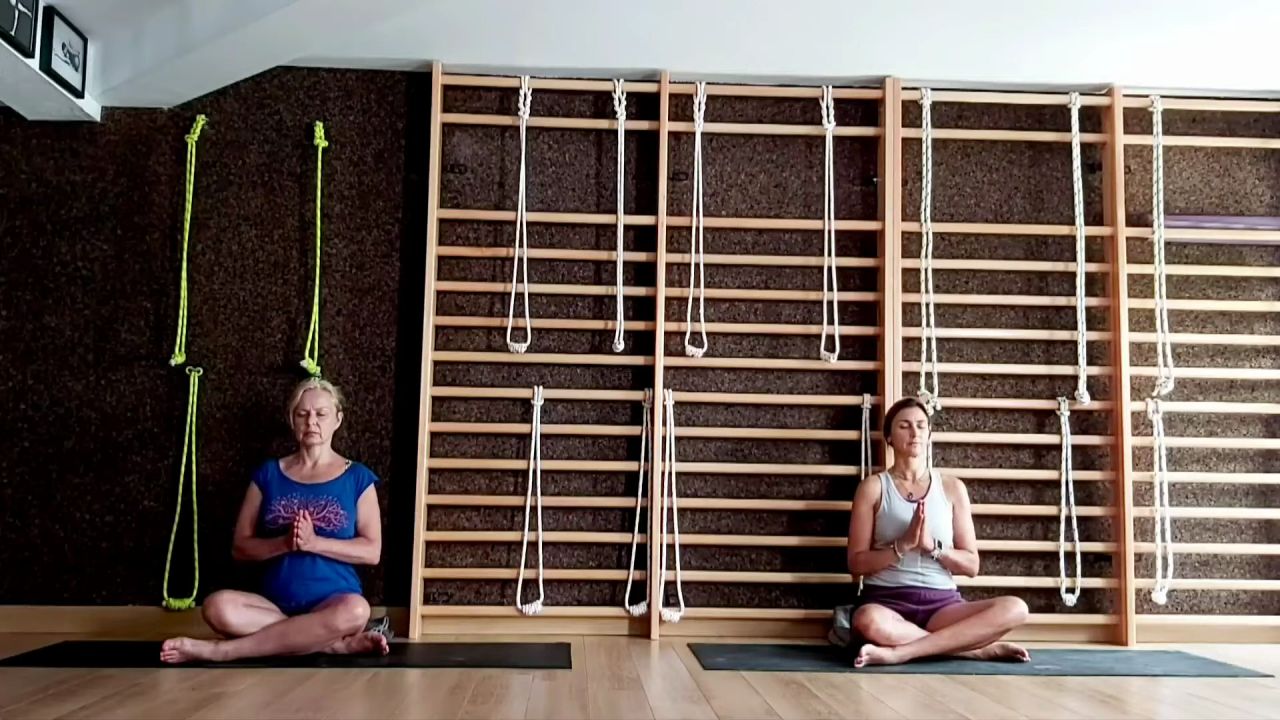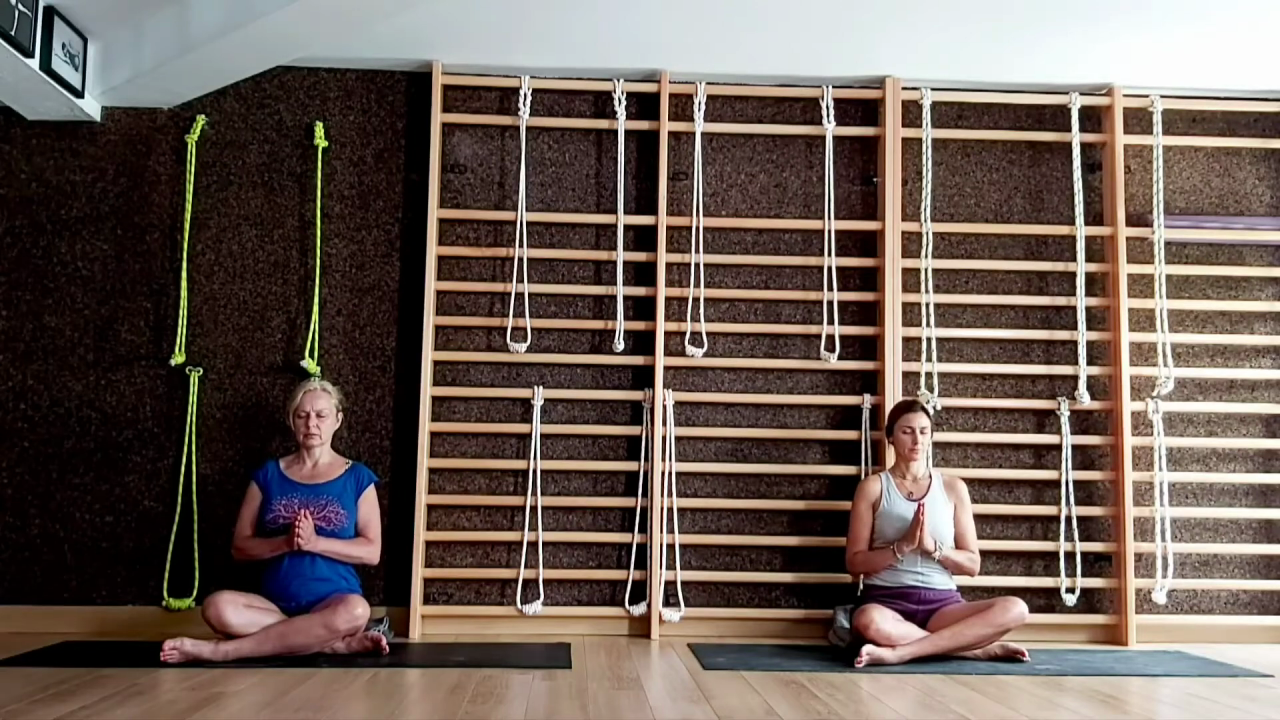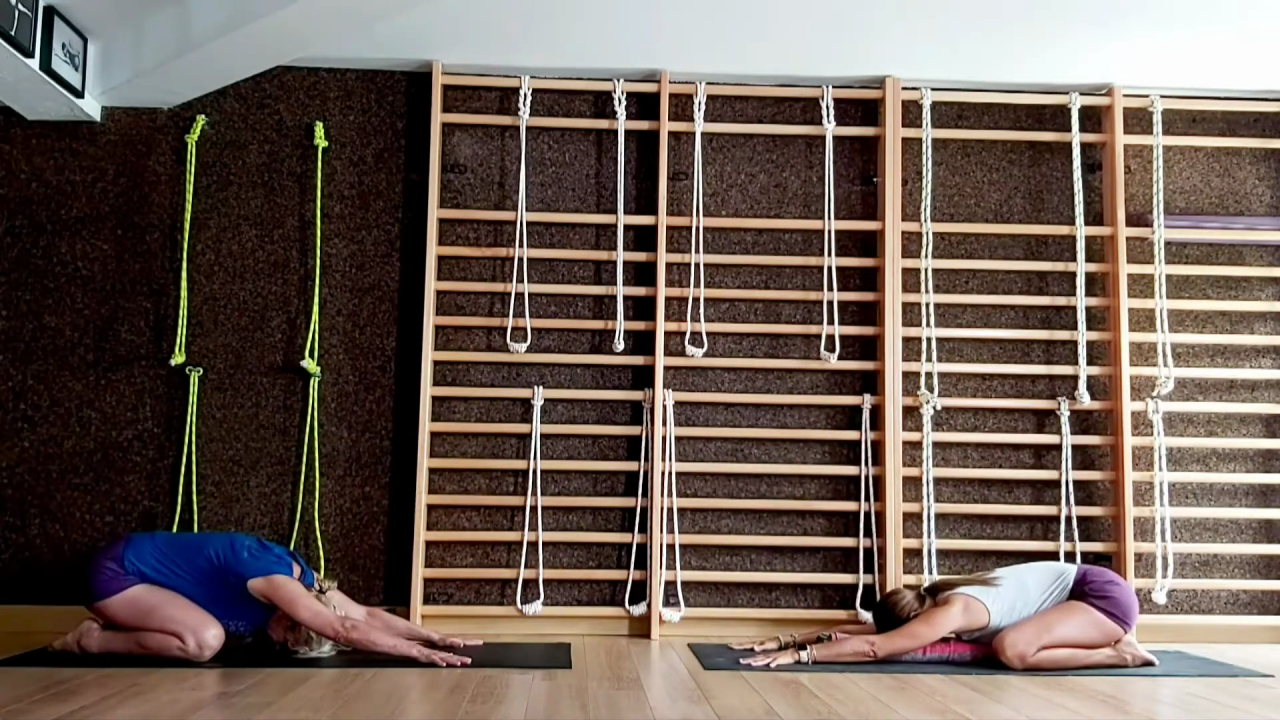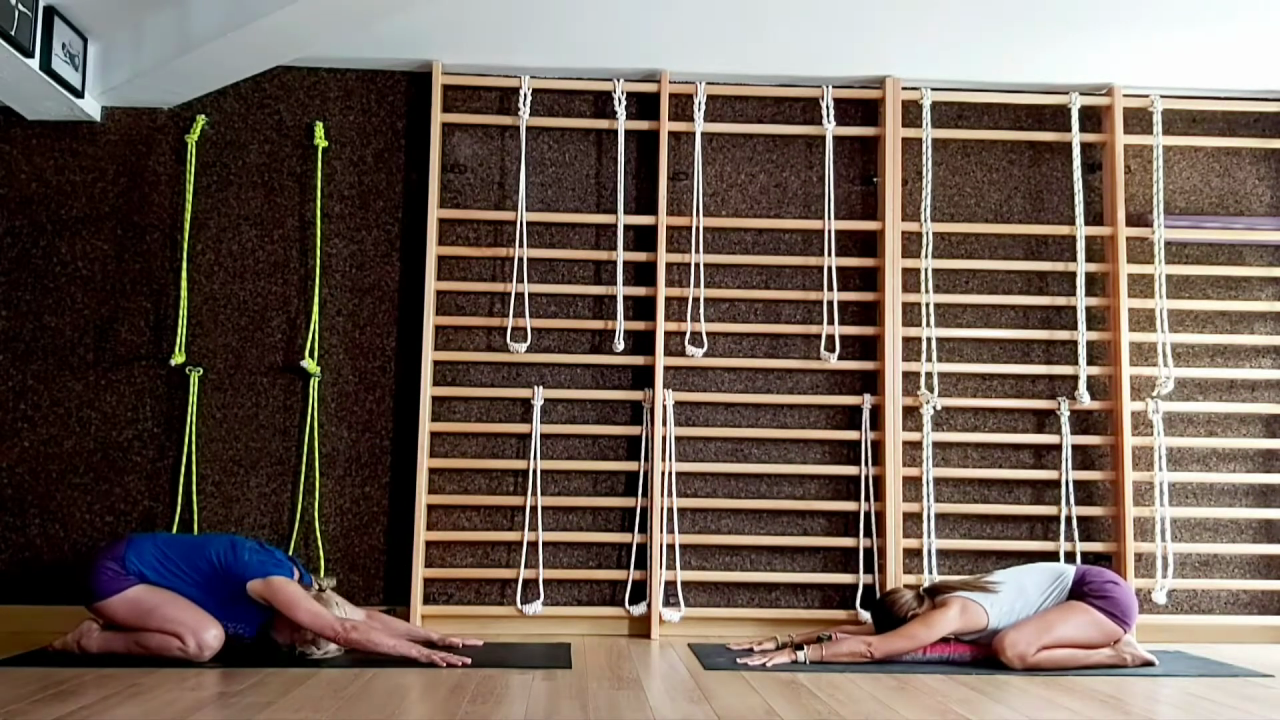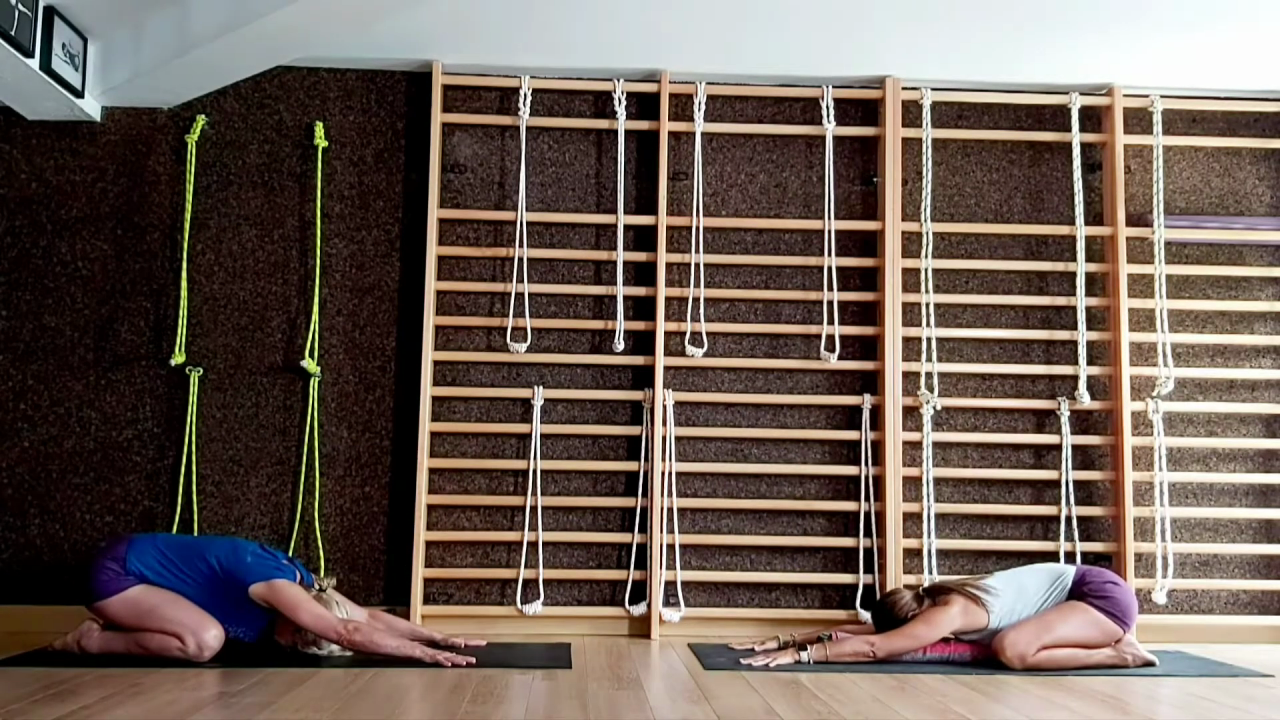
dt=1s
person 1, frame 1
left shoulder: (357, 477)
right shoulder: (268, 474)
left elbow: (371, 551)
right elbow: (241, 547)
left wrist: (315, 543)
right wrist: (284, 543)
left hip: (334, 601)
right hip: (275, 602)
left knee: (355, 611)
right knee: (218, 607)
left ankle: (223, 650)
right ankle: (335, 642)
person 1, frame 2
left shoulder: (358, 478)
right shoulder: (268, 475)
left elbow: (372, 551)
right elbow: (240, 547)
left wrist: (315, 542)
right wrist: (285, 543)
left hip: (332, 602)
right hip: (274, 604)
left knee: (354, 612)
right knee: (219, 607)
left ankle: (219, 651)
right ankle: (338, 643)
person 1, frame 3
left shoulder: (297, 575)
right shoulder: (273, 578)
left elbow: (366, 613)
right elbow: (345, 629)
left wrist: (436, 636)
right wrist: (421, 651)
left hip: (140, 563)
right hip: (117, 572)
left knee: (234, 630)
right knee: (204, 640)
left ankle: (119, 626)
right ankle: (92, 640)
person 1, frame 4
left shoulder: (297, 580)
right shoulder: (273, 582)
left elbow: (367, 616)
right elbow: (345, 631)
left wrist: (436, 637)
right wrist: (420, 653)
left hip: (139, 564)
right hip: (116, 573)
left knee: (230, 631)
right knee: (205, 641)
left ankle: (117, 627)
right ankle: (92, 640)
person 1, frame 5
left shoulder: (298, 580)
right shoulder: (274, 585)
left elbow: (367, 615)
right elbow: (348, 633)
left wrist: (439, 637)
right wrist: (425, 653)
left hip: (140, 563)
right hip: (117, 573)
left knee: (214, 630)
right knee: (205, 641)
left ankle: (121, 624)
right ankle: (93, 639)
person 2, frame 1
left shoulder: (952, 487)
right shoulder: (873, 487)
left elbow: (971, 565)
right elbow: (856, 563)
left wrist: (932, 546)
right wrist: (903, 545)
left hip: (942, 602)
right hip: (885, 599)
left knee: (1015, 609)
right knee: (869, 621)
left ankle: (900, 652)
right ankle: (979, 648)
person 2, frame 2
left shoulder: (953, 487)
right shoulder: (873, 487)
left elbow: (972, 564)
right elbow: (855, 562)
left wrist: (933, 547)
right wrist: (904, 546)
left hip: (941, 603)
right hip: (886, 601)
left knee: (1015, 608)
right knee: (869, 622)
left ankle: (899, 652)
right ankle: (982, 649)
person 2, frame 3
left shoulder: (951, 611)
right shoulder: (935, 601)
left elbow: (873, 647)
right elbow: (859, 629)
left wrist: (799, 654)
right wrist: (787, 640)
left hip: (1103, 593)
right hip: (1084, 588)
left knee: (1012, 649)
left ankle: (1120, 654)
right ankle: (1113, 641)
person 2, frame 4
left shoulder: (949, 614)
right shoulder: (934, 602)
left elbow: (870, 649)
right elbow: (855, 630)
left wrist: (797, 653)
right wrist: (785, 640)
left hip: (1103, 593)
right hip: (1082, 586)
left knee: (1012, 650)
right knee: (1004, 643)
left ankle: (1119, 654)
right ankle: (1110, 641)
person 2, frame 5
left shoulder: (948, 613)
right shoulder: (930, 602)
left elbow: (872, 646)
right elbow: (854, 629)
left wrist: (799, 653)
right wrist: (785, 640)
left hip: (1104, 594)
right hip: (1083, 588)
left knee: (1011, 650)
right knee: (997, 641)
left ankle: (1117, 654)
right ankle: (1107, 640)
